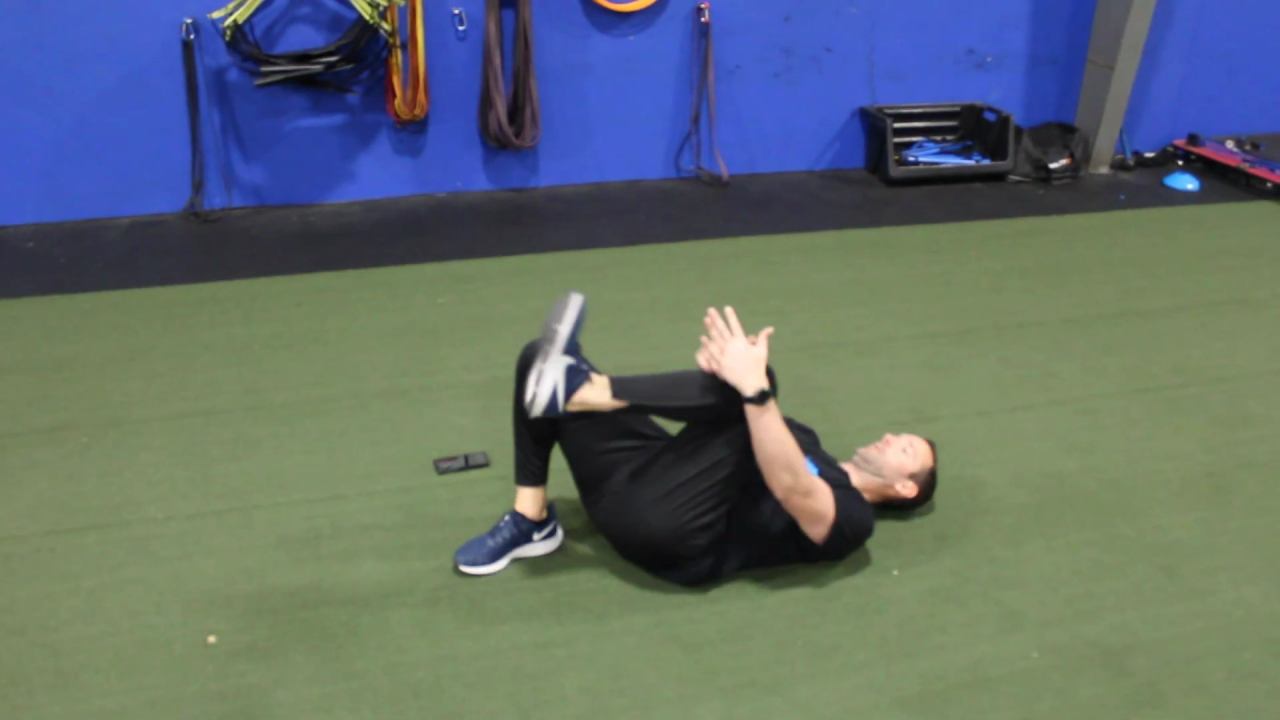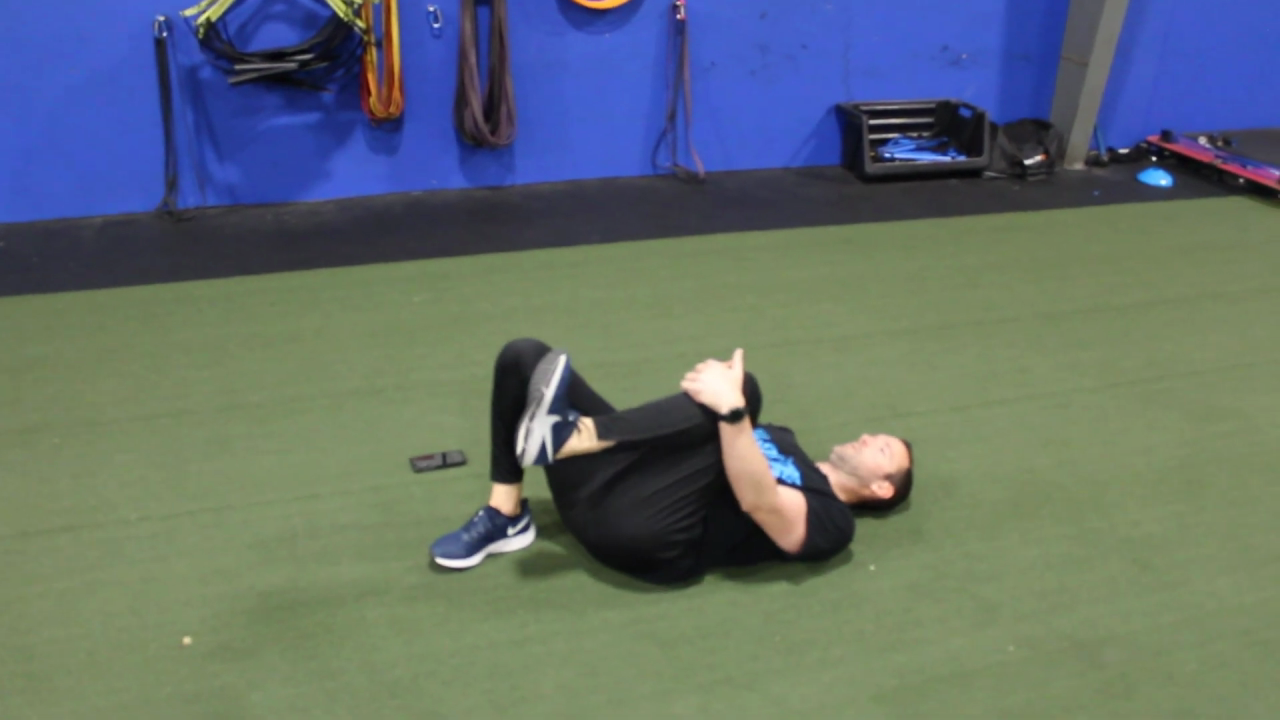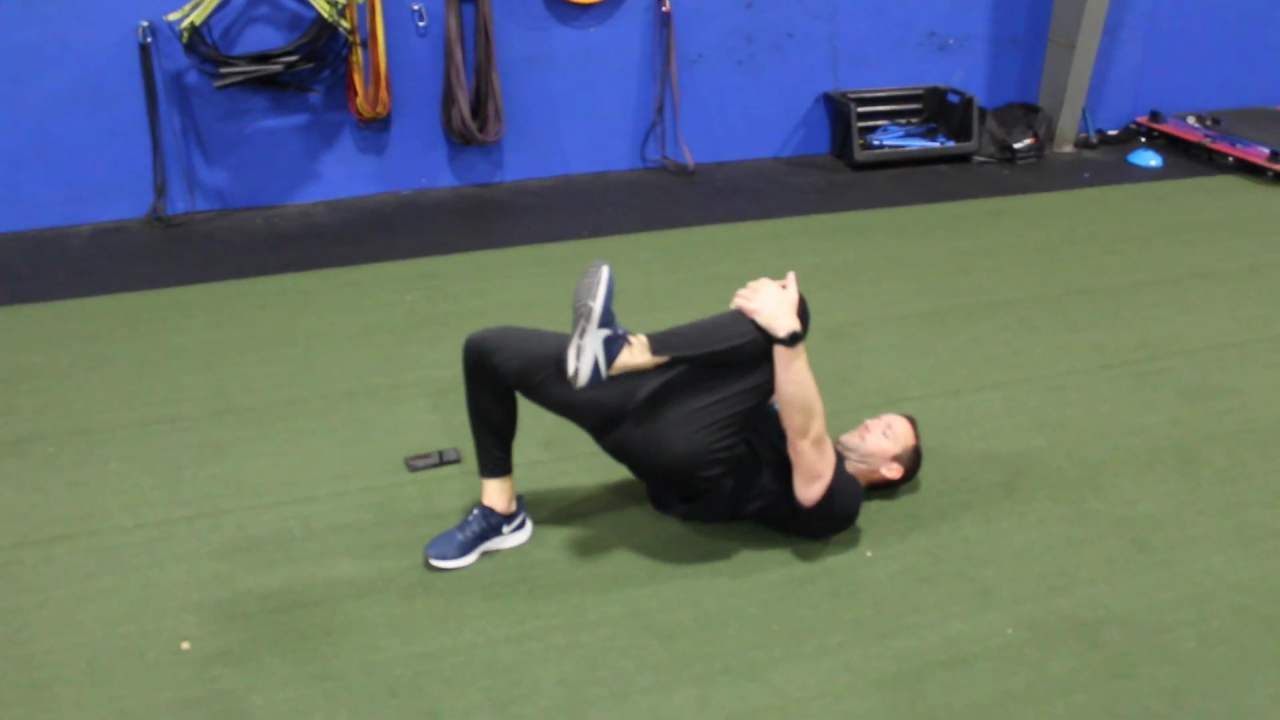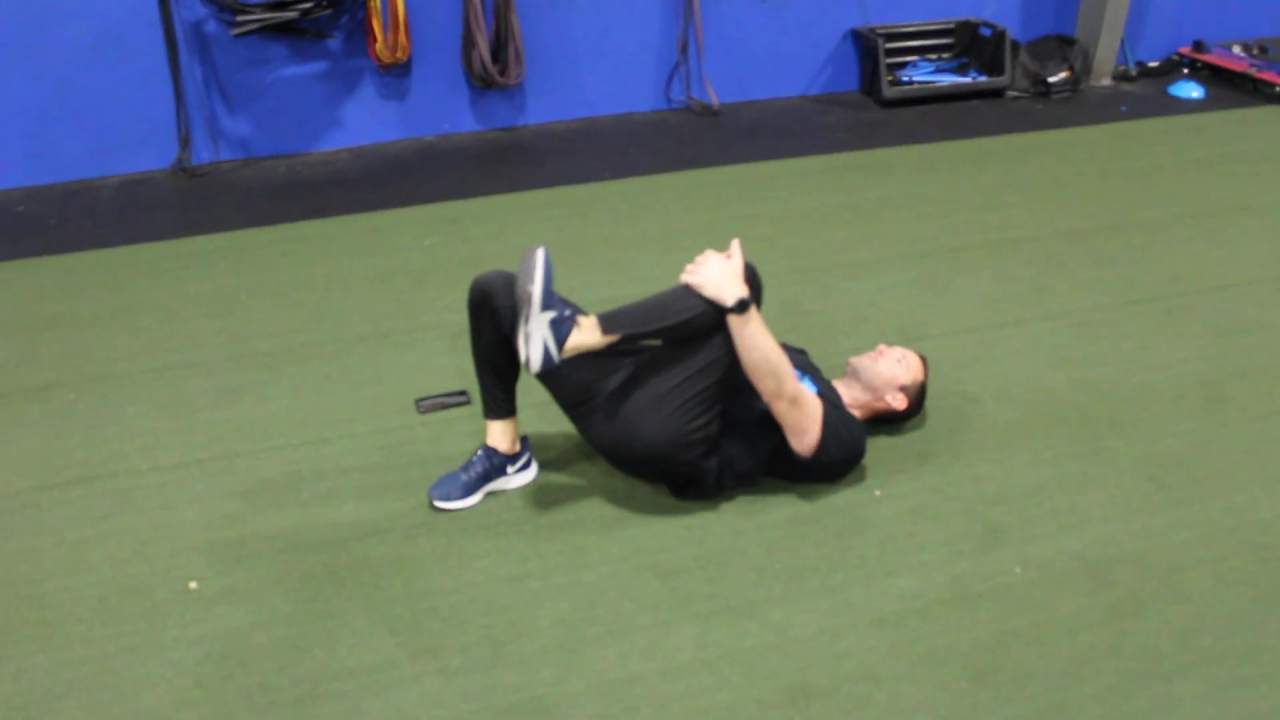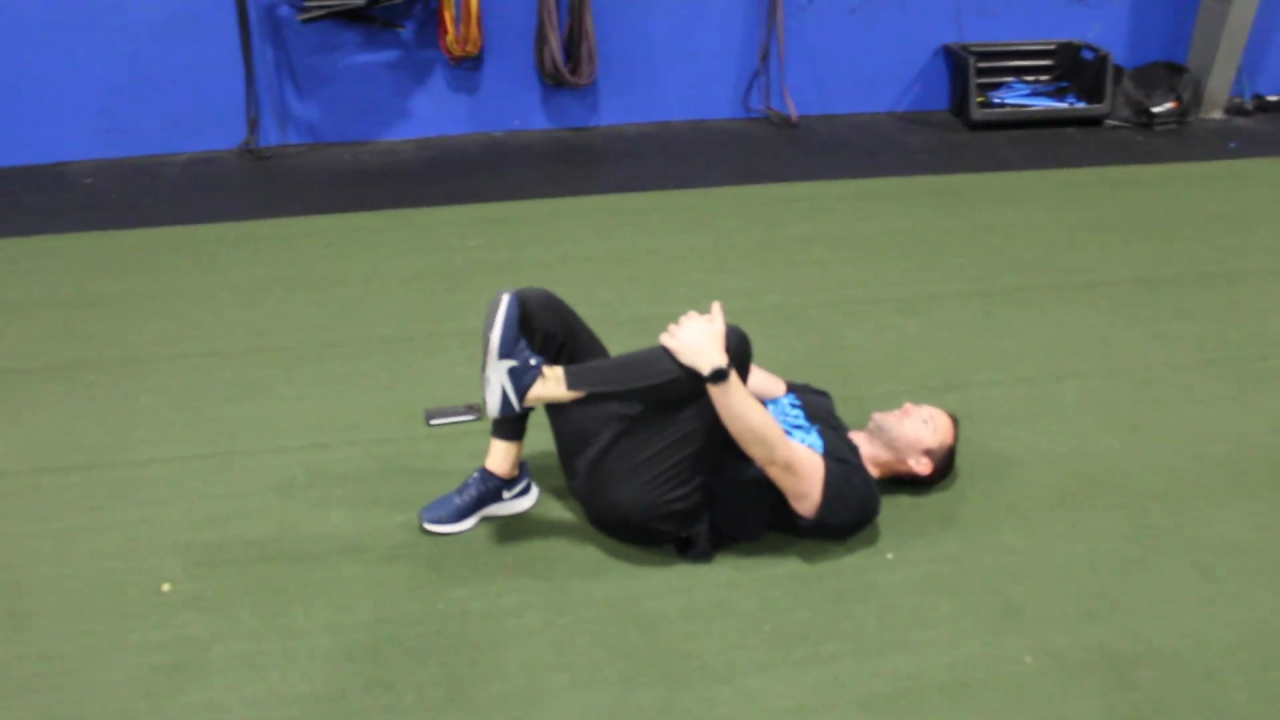
dt=1s
person 1, frame 1
left shoulder: (851, 519)
right shoulder: (808, 442)
left elbow: (788, 485)
left wrist: (752, 390)
right wrist: (725, 364)
left hip: (670, 529)
right hip: (631, 488)
left knee: (755, 385)
right knee: (541, 353)
left ankle: (581, 390)
right ankle: (530, 521)
person 1, frame 2
left shoulder: (831, 522)
right shoulder: (782, 443)
left elbow: (758, 502)
left wrist: (729, 407)
right wrist: (713, 392)
left hip: (645, 531)
right hip: (608, 484)
left knee: (741, 393)
right knee: (525, 357)
left ankle: (568, 436)
right ankle: (504, 517)
person 1, frame 3
left shoulder: (837, 497)
right shoulder: (800, 448)
left elbow: (808, 436)
left wrist: (786, 333)
right wrist: (753, 315)
left hip: (690, 448)
right hip: (647, 409)
left knee: (786, 320)
right knee: (489, 349)
left ankle: (618, 353)
right ankle: (500, 513)
person 1, frame 4
left shoulder: (842, 439)
right shoulder: (800, 362)
left elbow: (782, 396)
left wrist: (733, 299)
right wrist: (714, 288)
left hip: (661, 435)
right hip: (624, 394)
left knee: (740, 285)
right knee: (495, 290)
left ankle: (567, 336)
right ankle: (505, 455)
person 1, frame 5
left shoulder: (853, 495)
right shoulder: (815, 405)
left elbow: (777, 460)
right elbow: (759, 385)
left wrist: (712, 366)
right wrist: (707, 350)
left hip: (641, 498)
right hip: (620, 445)
left knee: (728, 347)
right knee: (534, 308)
left ankle: (534, 383)
right ankle: (501, 481)
